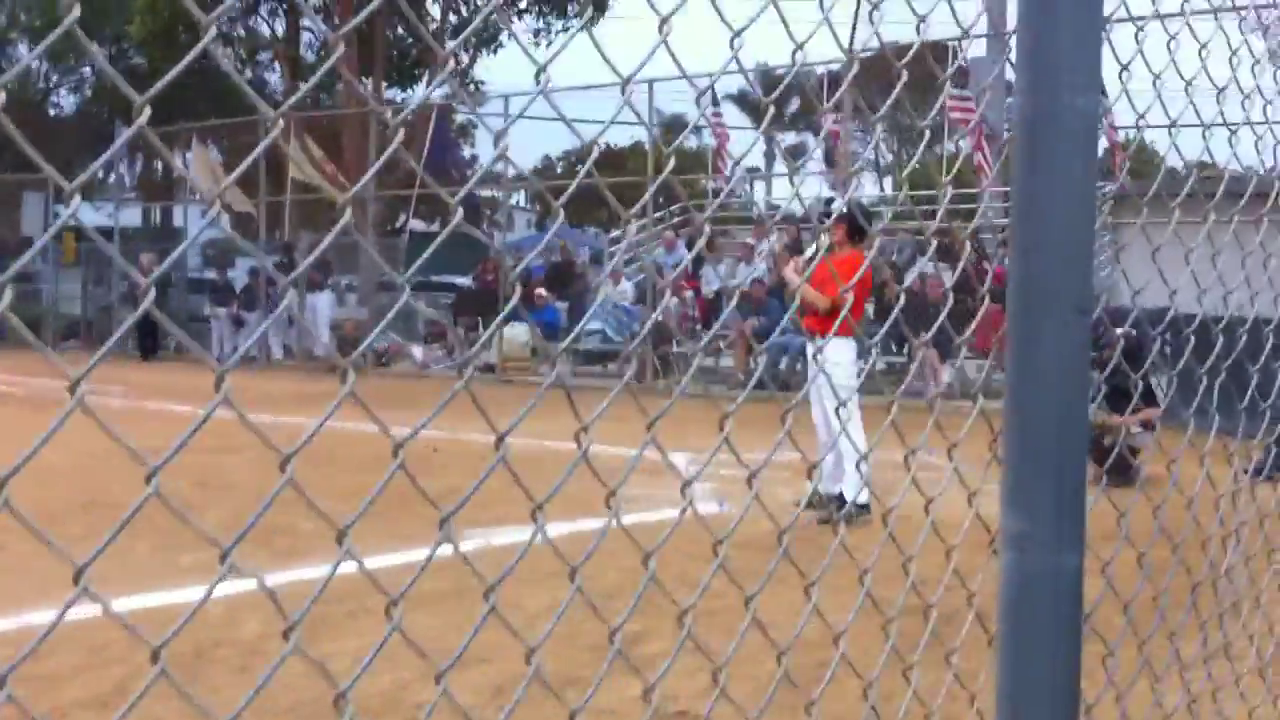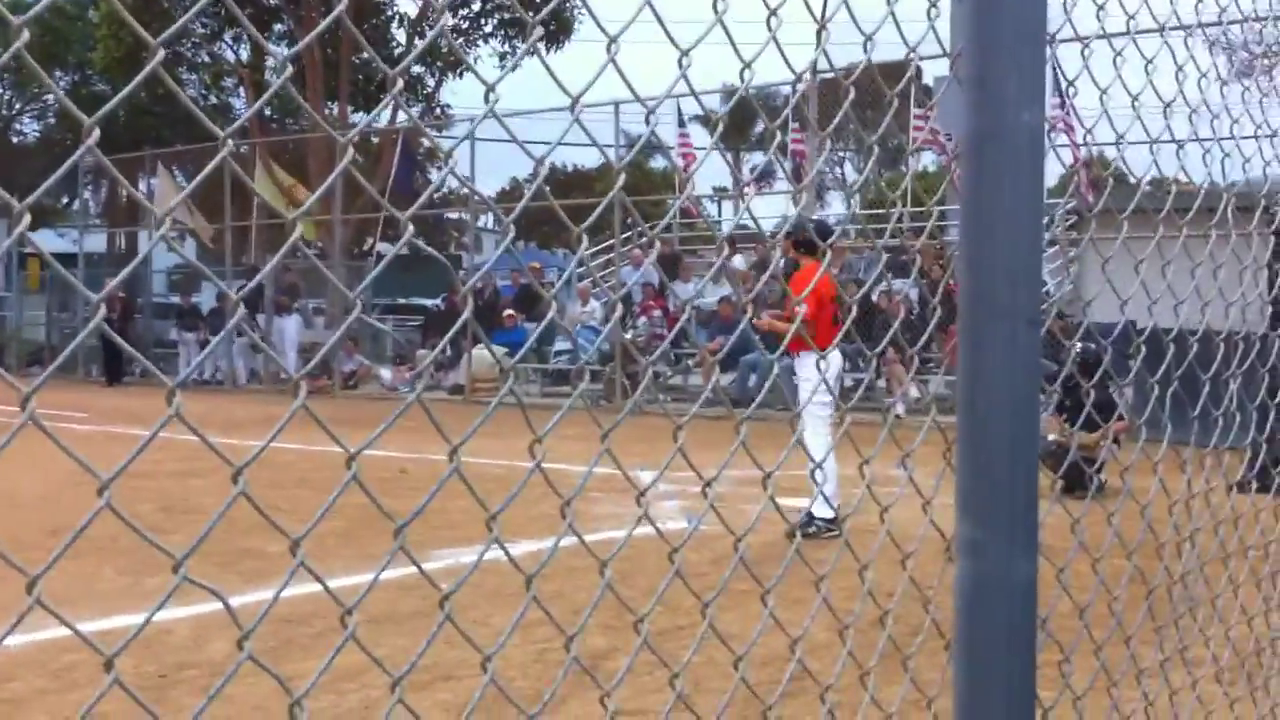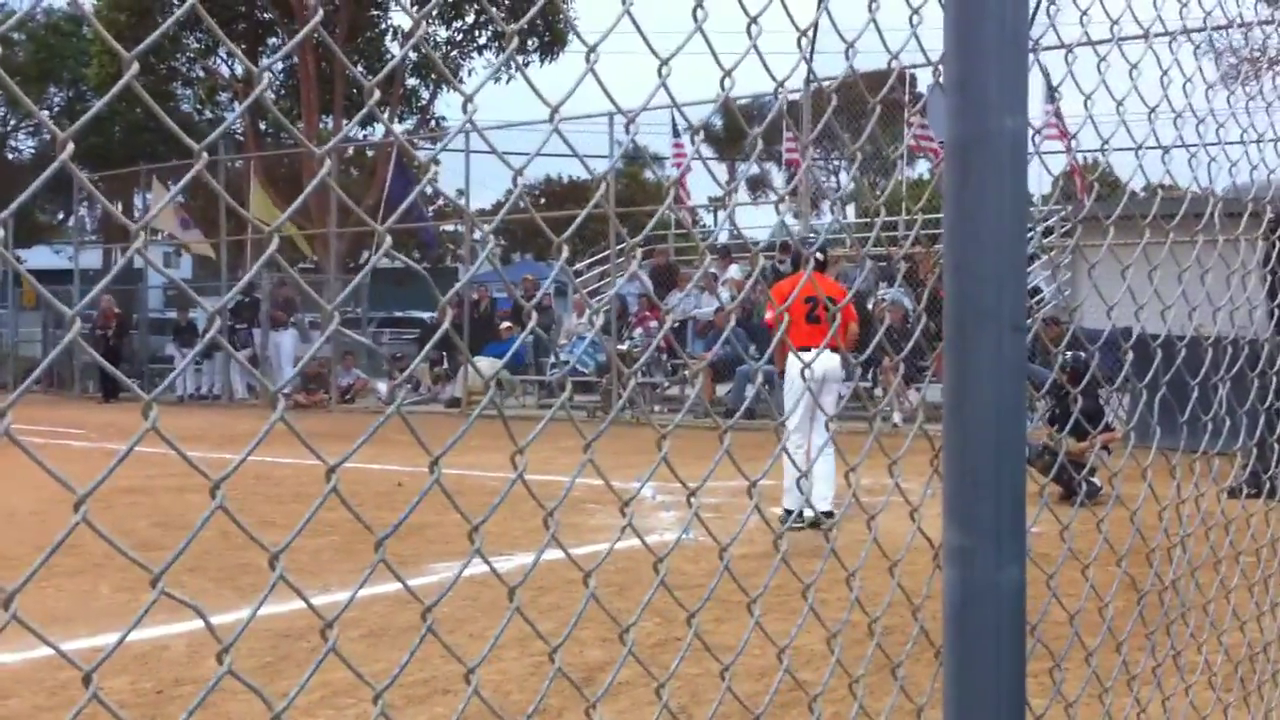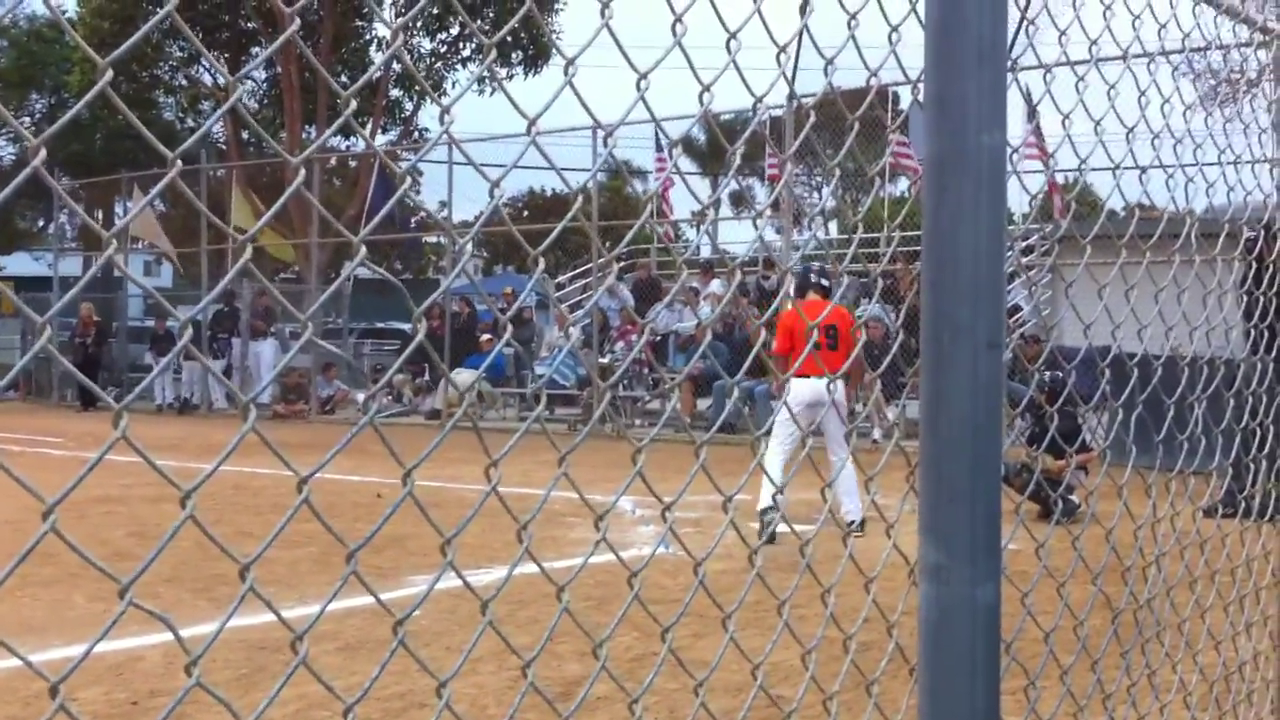
dt=0.7s
person 1, frame 1
left shoulder: (857, 265)
right shoulder: (826, 260)
left elbow: (826, 305)
right elbow: (810, 303)
left wrist: (797, 281)
right wrist: (796, 278)
left hip: (838, 347)
right hip: (817, 344)
left knee: (846, 422)
right knee: (825, 423)
left ankle: (858, 499)
right ankle: (831, 489)
person 1, frame 2
left shoulder: (805, 277)
right shoulder: (821, 274)
left elbow: (804, 328)
left wrist: (772, 325)
right wrist: (783, 316)
left hip: (815, 361)
right hip: (823, 358)
left knee: (817, 437)
right knee: (814, 434)
left ankle: (824, 516)
right ankle: (822, 502)
person 1, frame 3
left shoulder: (783, 287)
right shoulder: (837, 289)
left elbow: (777, 330)
right elbow: (853, 330)
left wrist: (780, 364)
left hip: (799, 362)
right hip: (832, 361)
left knee: (796, 438)
right knee: (823, 438)
left ankle: (793, 510)
right ankle: (823, 508)
person 1, frame 4
left shoulder: (789, 315)
right shoulder: (843, 314)
left elbow: (779, 359)
right elbow: (856, 357)
left wrist: (779, 385)
right wrist: (851, 388)
left hip: (800, 387)
right hip: (833, 387)
left knee: (776, 450)
right knee: (840, 455)
left ankle: (769, 508)
right ankle: (854, 519)
